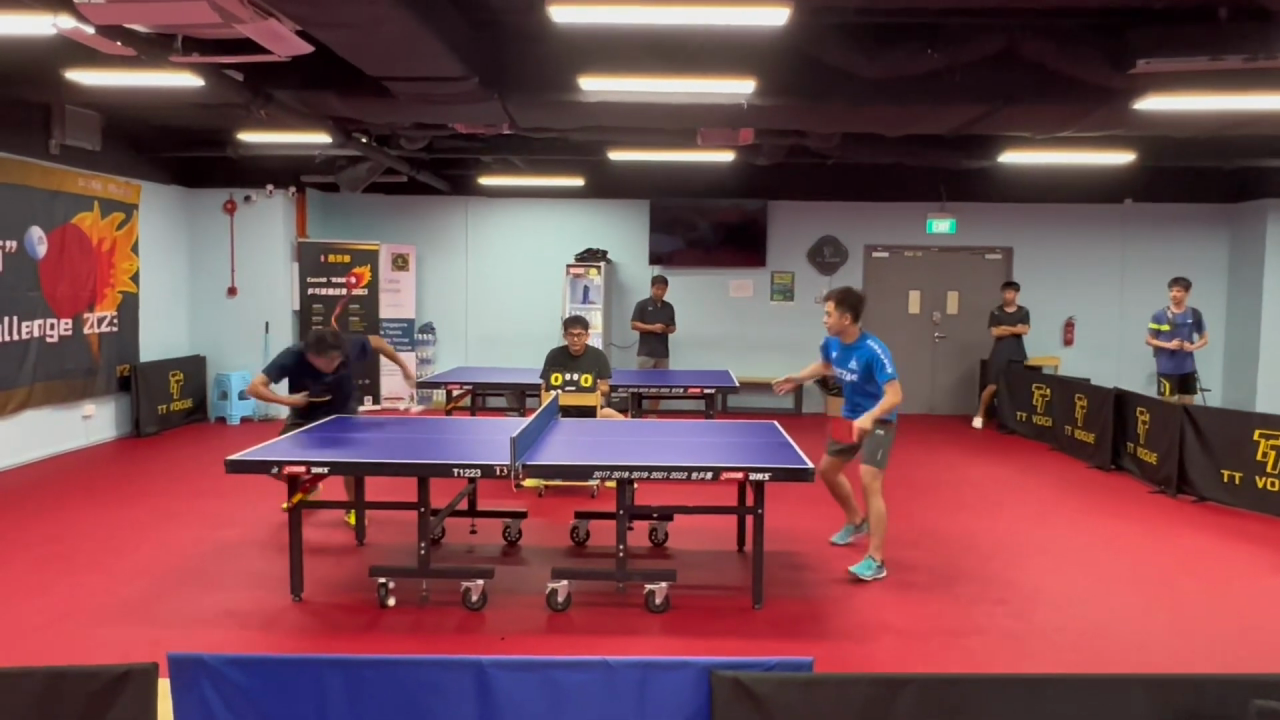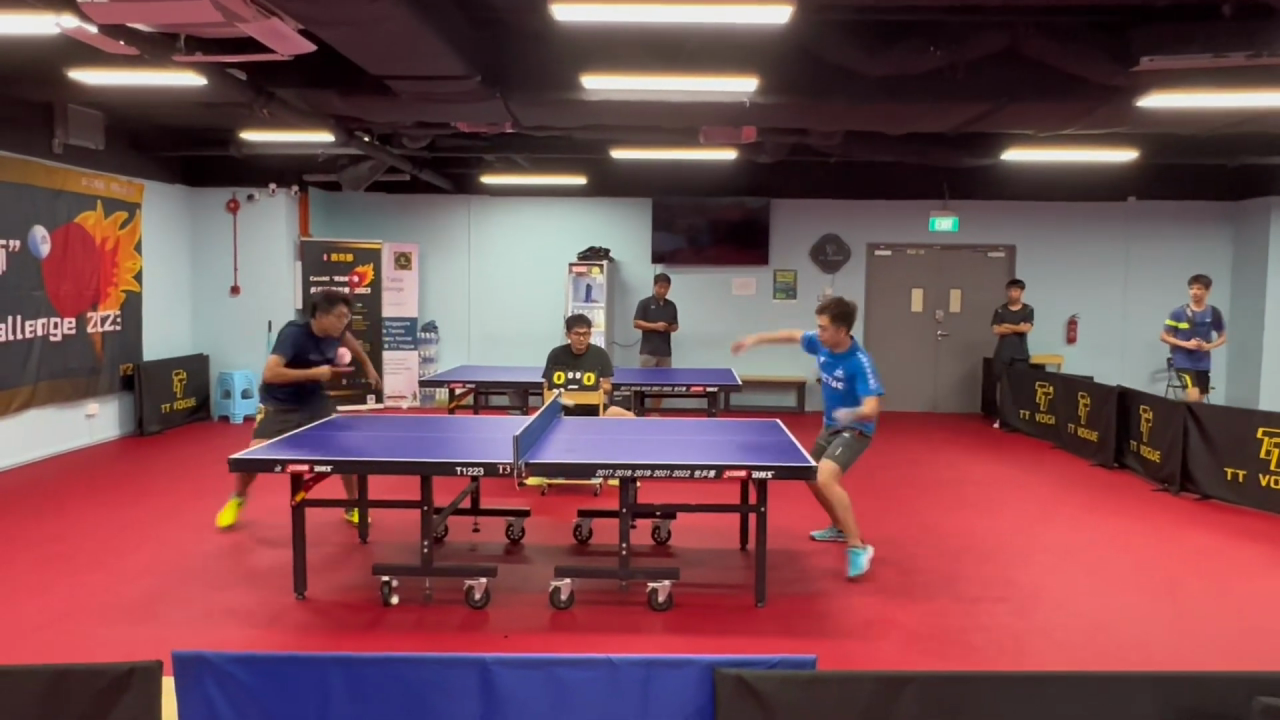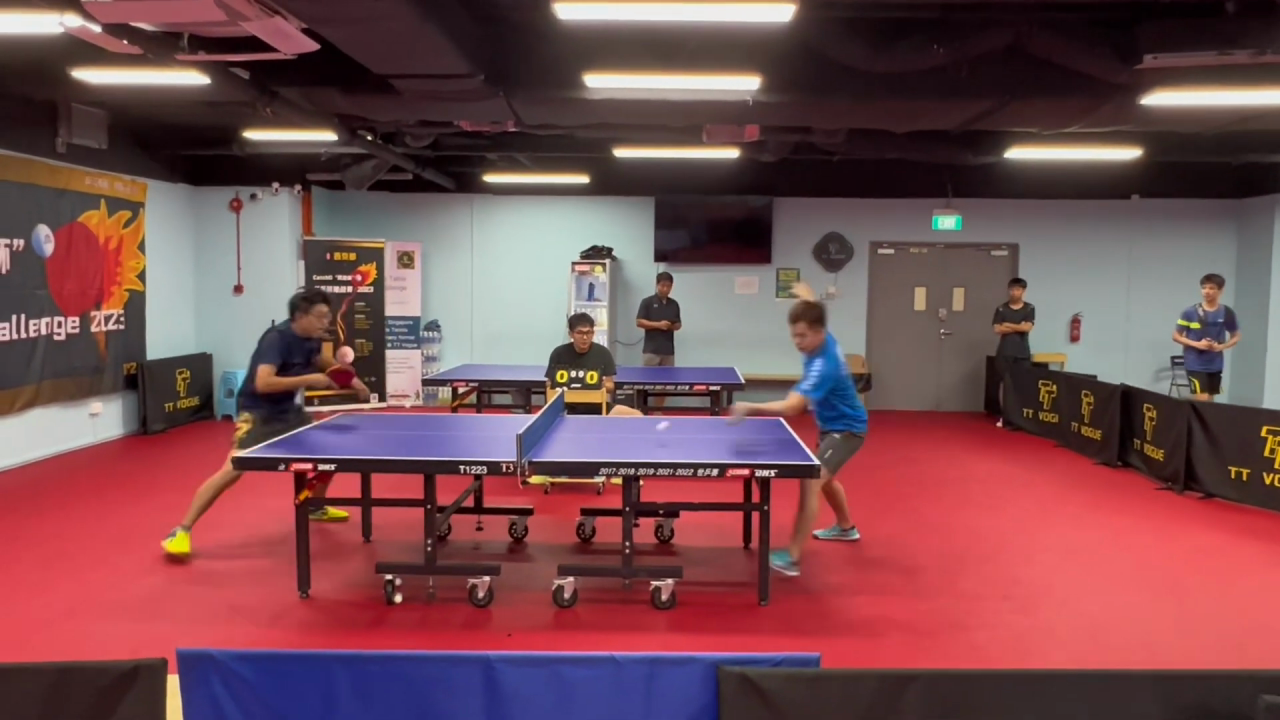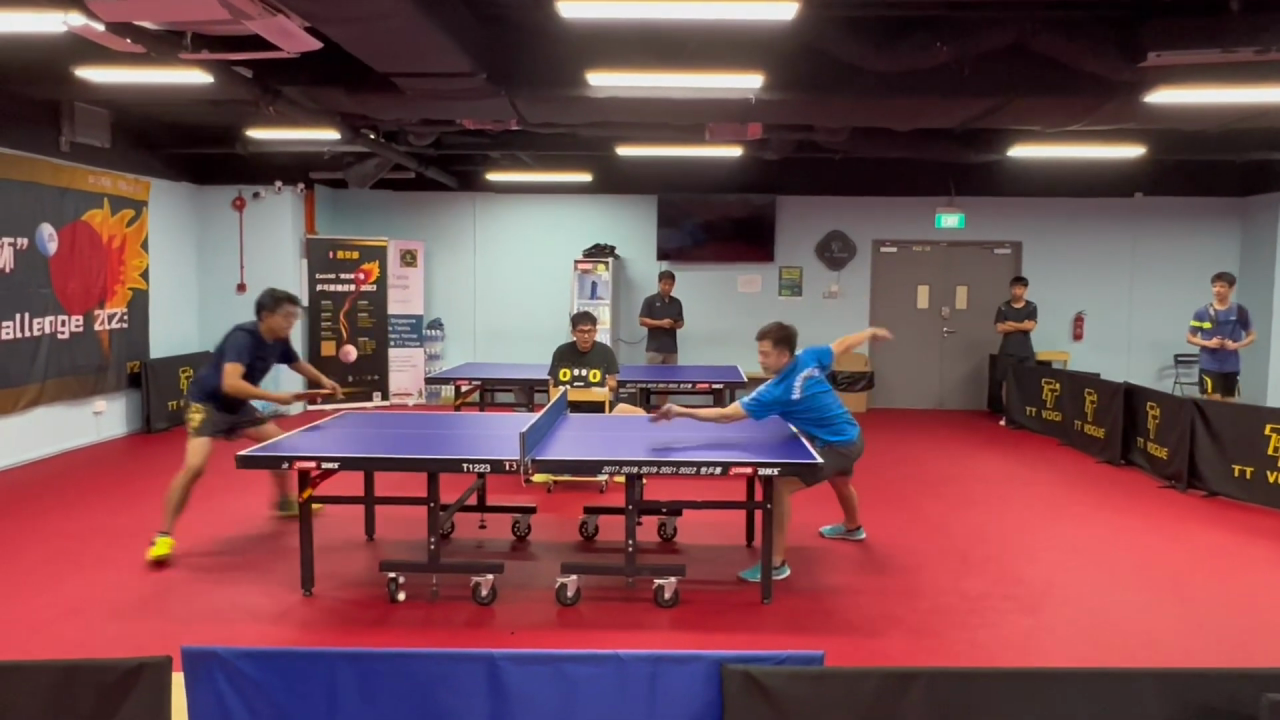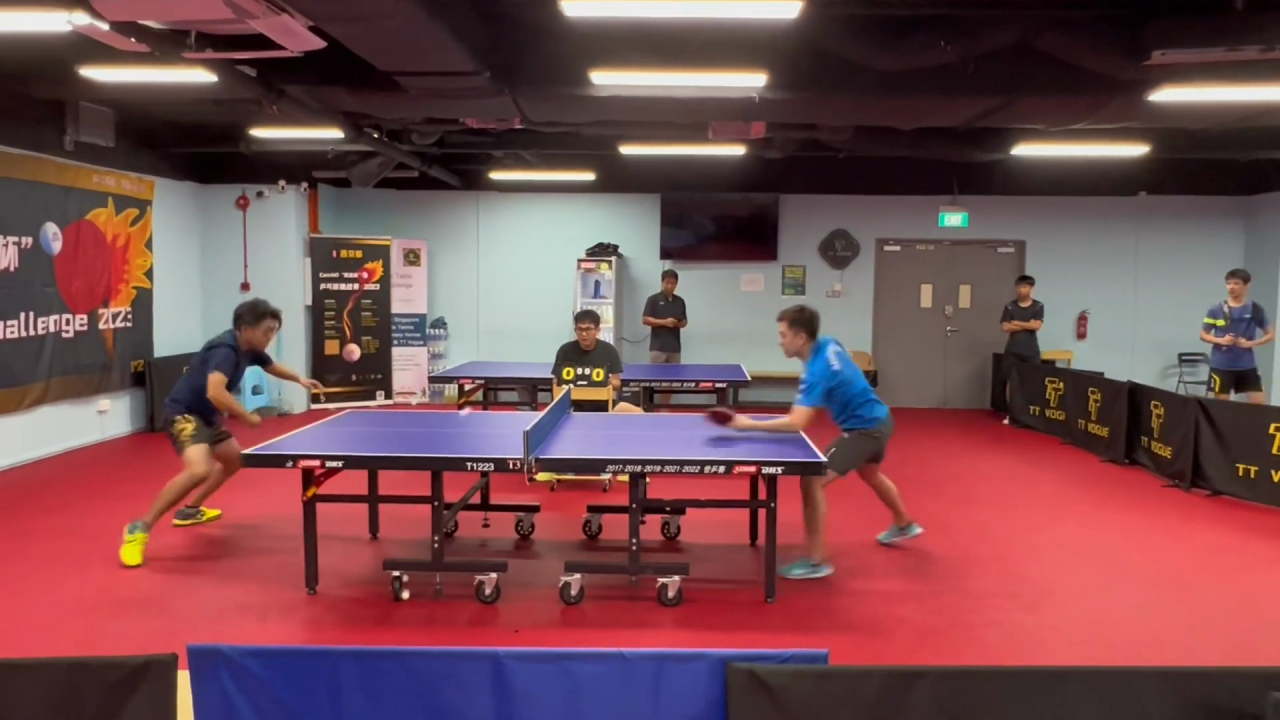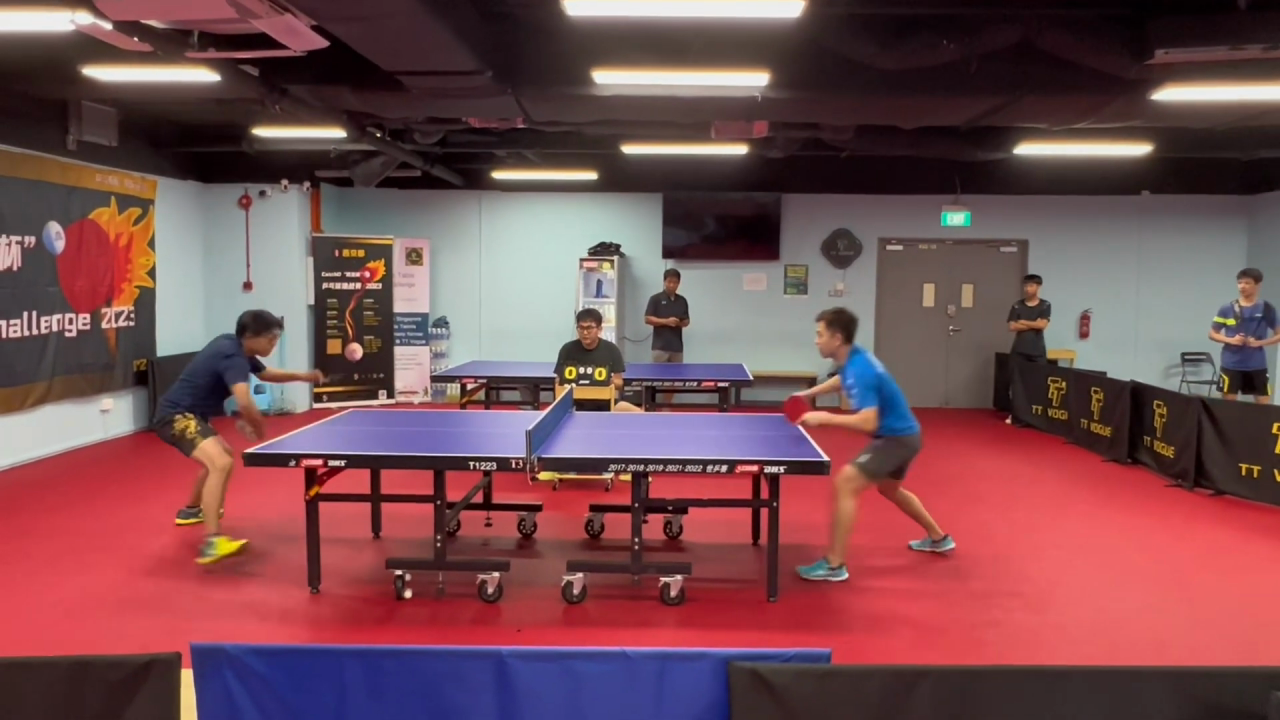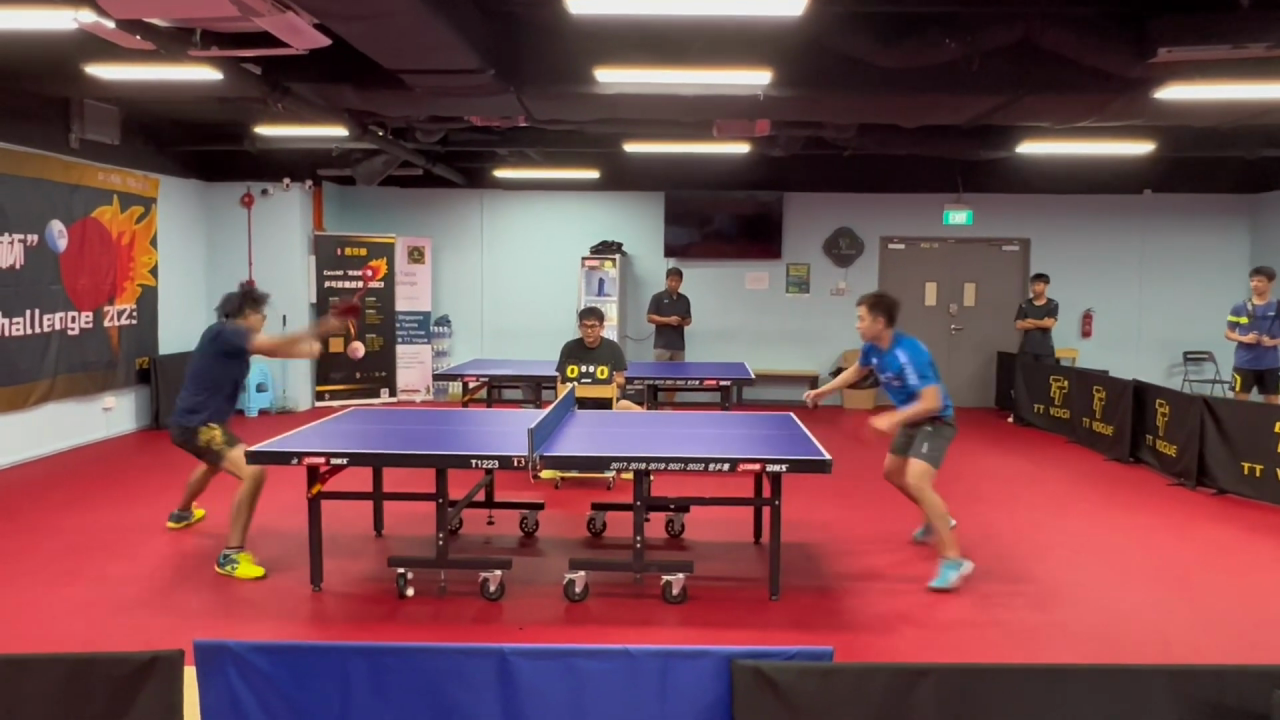
dt=0.2s
person 1, frame 1
left shoulder: (875, 351)
right shoulder: (832, 343)
left elbow: (895, 396)
right elbow: (823, 366)
left wrist: (870, 417)
right wrist: (797, 380)
left hip: (877, 422)
right hip: (851, 419)
left knee: (869, 483)
right knee: (827, 470)
left ankle: (875, 559)
right ankle: (856, 522)
person 1, frame 2
left shoulder: (860, 363)
right shoulder: (821, 343)
left elbow: (871, 408)
right elbow: (793, 335)
left wrist: (855, 413)
right wrist: (756, 338)
left hip: (854, 430)
right hip: (831, 426)
left knee: (826, 478)
right knee: (812, 476)
left ankle: (857, 547)
right ankle: (841, 528)
person 1, frame 3
left shoulder: (823, 366)
right shoulder: (824, 339)
left elbow: (790, 407)
right elbow: (807, 315)
left wrist: (749, 408)
right wrist: (806, 297)
left hip: (847, 429)
right hip: (832, 425)
left knee: (811, 480)
right knee: (823, 477)
left ankle: (792, 557)
right ankle: (845, 527)
person 1, frame 4
left shoulder: (778, 390)
right shoulder: (810, 359)
left elbow: (727, 415)
right elbow: (843, 344)
left wrist: (680, 411)
right wrist: (870, 333)
left hip: (836, 447)
right hip: (850, 437)
left knee: (781, 487)
right knee: (840, 481)
left ankle: (776, 563)
right ankle: (852, 527)
person 1, frame 5
left shoulder: (816, 373)
right shoulder: (828, 345)
left elbow: (796, 423)
left wrist: (749, 424)
left hip: (863, 431)
right hip: (879, 421)
left knee: (812, 482)
right knee: (870, 475)
left ankle: (817, 561)
right ankle: (903, 524)
person 1, frame 6
left shoulder: (859, 371)
right shoulder: (854, 357)
left elbow: (868, 423)
right elbow: (841, 380)
left wrist: (823, 417)
right wrist: (808, 393)
left hip: (896, 438)
right hip: (905, 434)
left knee: (844, 484)
right knee: (888, 488)
left ankle: (834, 564)
right ankle: (938, 537)
person 1, frame 7
left shoulder: (909, 354)
right shoulder: (872, 347)
left elbow: (932, 402)
right elbow: (856, 371)
left wrist: (894, 419)
right wrist: (821, 391)
left hip: (936, 421)
right hip: (912, 421)
left knee: (917, 482)
right knee: (891, 472)
left ankle: (953, 560)
right ankle: (938, 520)
person 2, frame 1
left shoulder: (349, 347)
right shoulder: (292, 357)
left elbow: (376, 342)
right elbow: (254, 388)
left wrist: (404, 367)
right wrist: (286, 400)
left hip: (340, 411)
right hip: (303, 414)
left ankle: (353, 508)
person 2, frame 2
left shoulder: (336, 331)
right shoulder: (294, 333)
right elbow: (269, 374)
left wrist: (368, 367)
right wrist: (312, 373)
left hip: (314, 400)
right hip: (279, 403)
left ankle: (353, 507)
right ankle: (237, 500)
person 2, frame 3
left shoulder: (311, 338)
right shoulder: (277, 338)
left elbow: (321, 360)
right elbow: (262, 383)
left wrist: (352, 380)
right wrist: (308, 380)
left hip: (287, 410)
right hip: (257, 412)
right knee: (231, 472)
left ankle: (317, 507)
right ankle: (182, 532)
person 2, frame 4
left shoulder: (279, 341)
right shoulder: (242, 337)
left elbow: (299, 365)
right elbow: (231, 384)
left wrist: (323, 381)
right wrist: (274, 397)
left hip: (237, 406)
right hip: (207, 404)
right knee: (194, 466)
left ankle: (286, 503)
right ankle: (162, 537)
person 2, frame 5
left shoulder: (249, 348)
right shoulder: (224, 350)
left elbow: (272, 367)
right elbow: (214, 392)
left wrist: (300, 380)
right wrist: (247, 417)
left hip: (208, 415)
right hip: (184, 413)
left knee: (234, 459)
right knee: (199, 470)
left ankle: (189, 510)
right ankle: (139, 529)
person 2, frame 6
left shoulder: (235, 347)
right shoulder: (235, 358)
left elbow: (265, 373)
right elbow: (244, 402)
left wrist: (302, 377)
right wrist: (260, 428)
left hip: (185, 414)
right hip: (176, 416)
left knee: (224, 454)
right knee: (221, 464)
left ankle: (190, 509)
right ankle: (212, 544)
person 2, frame 7
left shoulder: (230, 334)
right shoulder: (224, 332)
left elbow: (275, 349)
right elbow: (269, 345)
left wrist: (317, 331)
right wrist: (310, 341)
left hip: (191, 420)
right hip: (199, 423)
left knee: (214, 461)
right knee: (253, 473)
left ankle: (181, 514)
right ankle: (231, 554)
